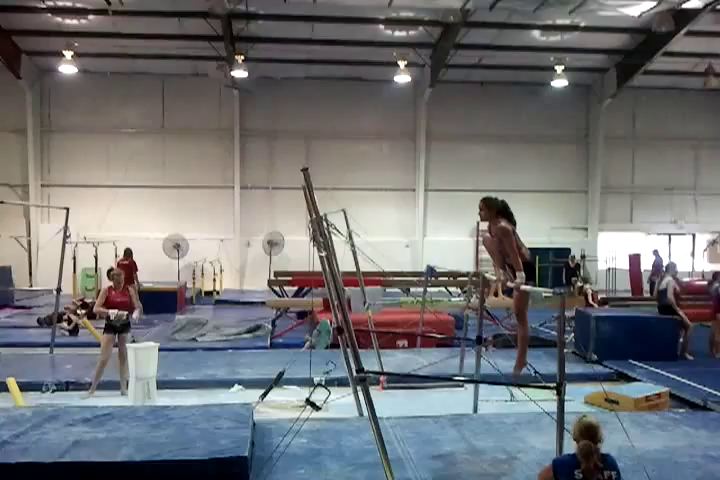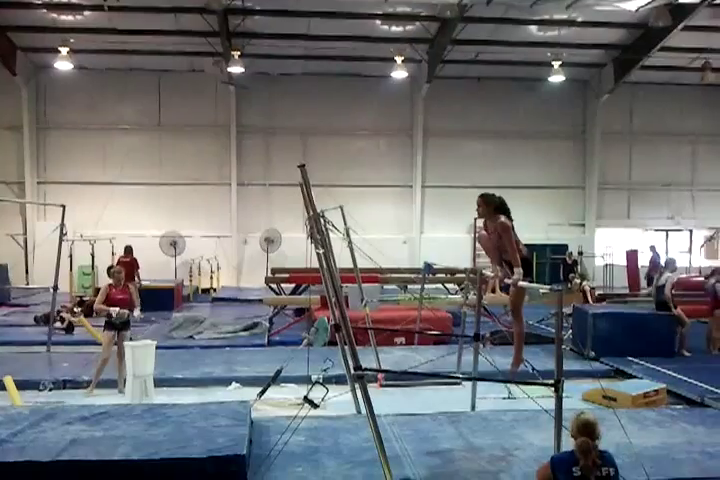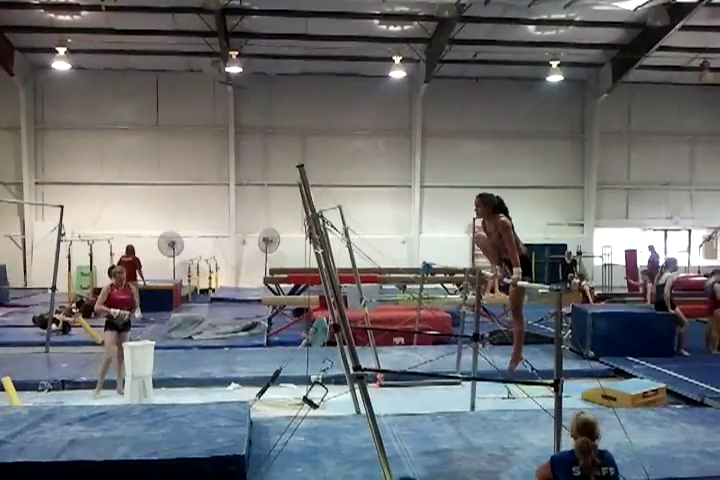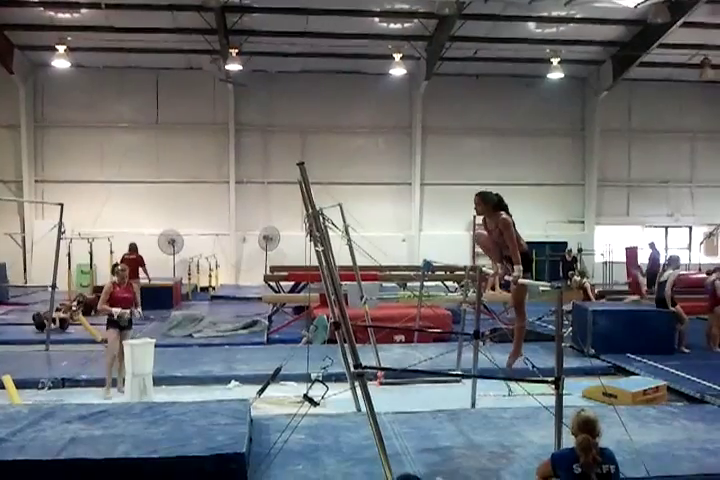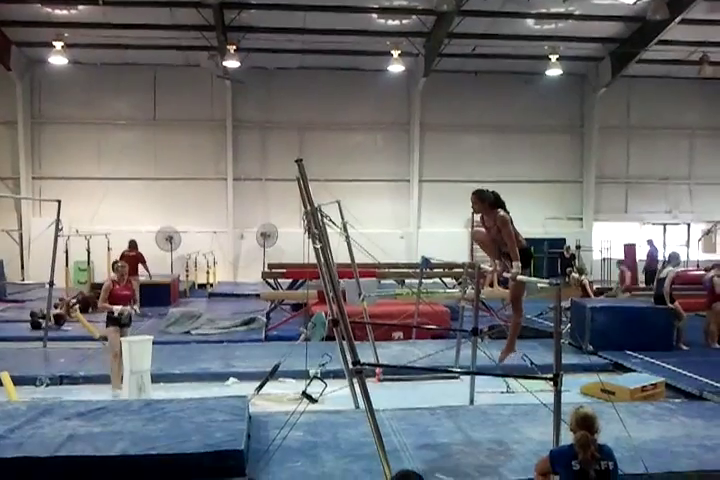
dt=0.1s
person 1, frame 1
left shoulder: (503, 227)
right shoulder: (491, 227)
left elbow: (514, 253)
right elbow: (499, 252)
left wrist: (520, 278)
right wrist: (500, 273)
left hip: (524, 267)
right hip: (511, 265)
left knee: (520, 315)
left ankle: (521, 360)
person 1, frame 2
left shoulder: (502, 223)
right shoulder: (487, 223)
left elbow: (512, 249)
right elbow: (495, 248)
left wrist: (517, 273)
right wrist: (496, 270)
left hip: (521, 263)
right hip: (507, 261)
left knee: (516, 311)
left ankle: (518, 357)
person 1, frame 3
left shoulder: (502, 222)
right shoulder: (485, 223)
left elbow: (512, 248)
right elbow: (494, 247)
left wrist: (517, 273)
right wrist: (497, 269)
left hip: (520, 262)
right hip: (506, 260)
left knee: (516, 310)
left ankle: (516, 355)
person 1, frame 4
left shoulder: (503, 219)
right shoulder: (485, 221)
left elbow: (513, 245)
right elbow: (494, 244)
left wrist: (518, 270)
right wrist: (497, 266)
left hip: (522, 258)
right hip: (507, 257)
left knee: (518, 306)
left ankle: (516, 351)
person 1, frame 5
left shoulder: (501, 216)
right shoulder: (484, 218)
left elbow: (512, 242)
right elbow: (493, 241)
left wrist: (516, 267)
right wrist: (497, 263)
left hip: (521, 254)
right hip: (506, 253)
left knee: (515, 302)
left ankle: (510, 346)
person 2, frame 1
left shoulder: (130, 290)
right shoulder: (106, 291)
left elbow: (137, 308)
right elbow: (96, 309)
left wrist: (135, 315)
right wrist: (112, 312)
left hip: (125, 325)
right hip: (110, 326)
left knee: (123, 356)
right knee: (104, 358)
left ankle: (123, 387)
right ankle: (93, 387)
person 2, frame 2
left shoulder: (130, 288)
right shoulder: (107, 288)
left elbow: (137, 306)
right elbow: (96, 306)
left wrist: (135, 312)
right wrist: (114, 310)
left hip: (125, 323)
right hip: (110, 323)
left knee: (122, 354)
right knee: (106, 355)
left ankle: (121, 385)
right ankle: (93, 385)
person 2, frame 3
left shoulder: (131, 288)
right shoulder: (108, 288)
left elbow: (137, 306)
right elbow: (97, 307)
left wrist: (136, 313)
right wrist: (114, 311)
left hip: (125, 323)
right hip: (111, 324)
left knee: (122, 355)
right knee: (109, 355)
left ankle: (120, 386)
right ankle: (99, 386)
person 2, frame 4
left shoulder: (133, 286)
right shoulder: (110, 286)
left elbow: (138, 304)
right elbow: (100, 307)
left wrist: (137, 310)
right wrist: (116, 311)
left hip: (127, 322)
right hip: (113, 322)
left knee: (123, 354)
right knee: (113, 353)
left ankle: (120, 384)
right ankle: (108, 386)
person 2, frame 5
left shoulder: (132, 284)
right shoulder: (109, 284)
left elbow: (136, 302)
right elbow: (101, 304)
left wrist: (133, 308)
right wrist: (117, 308)
left hip: (126, 320)
right hip: (113, 320)
left knee: (123, 352)
right knee: (115, 352)
left ankle: (120, 382)
right ankle: (114, 386)
